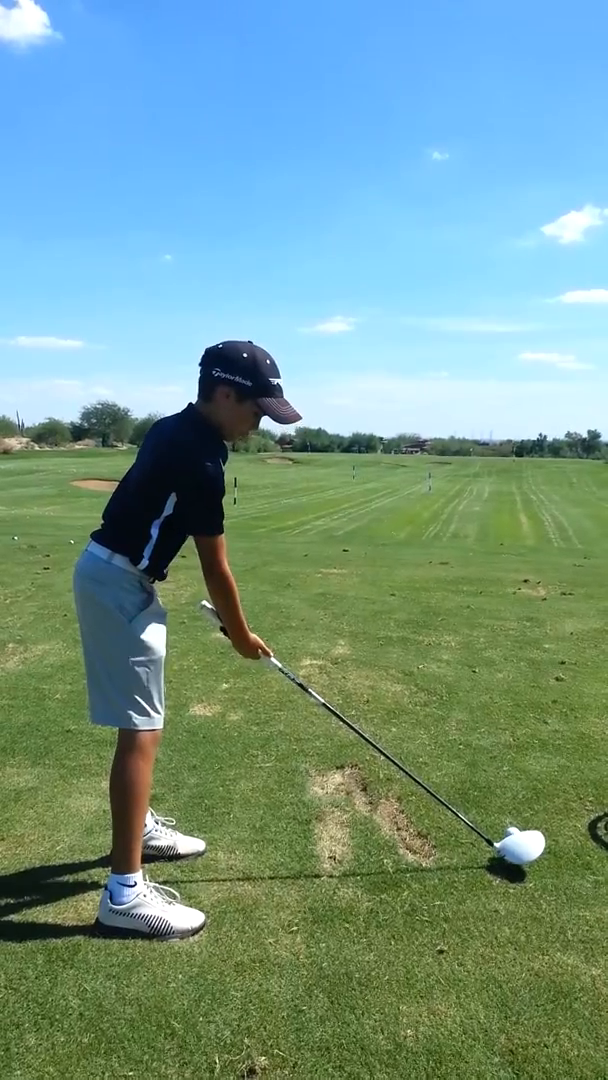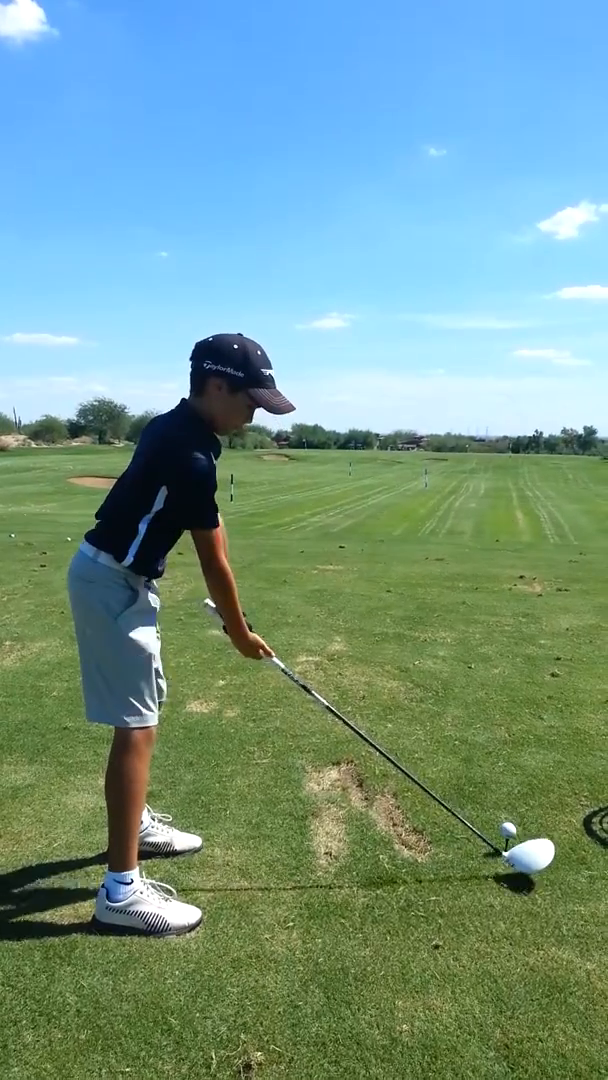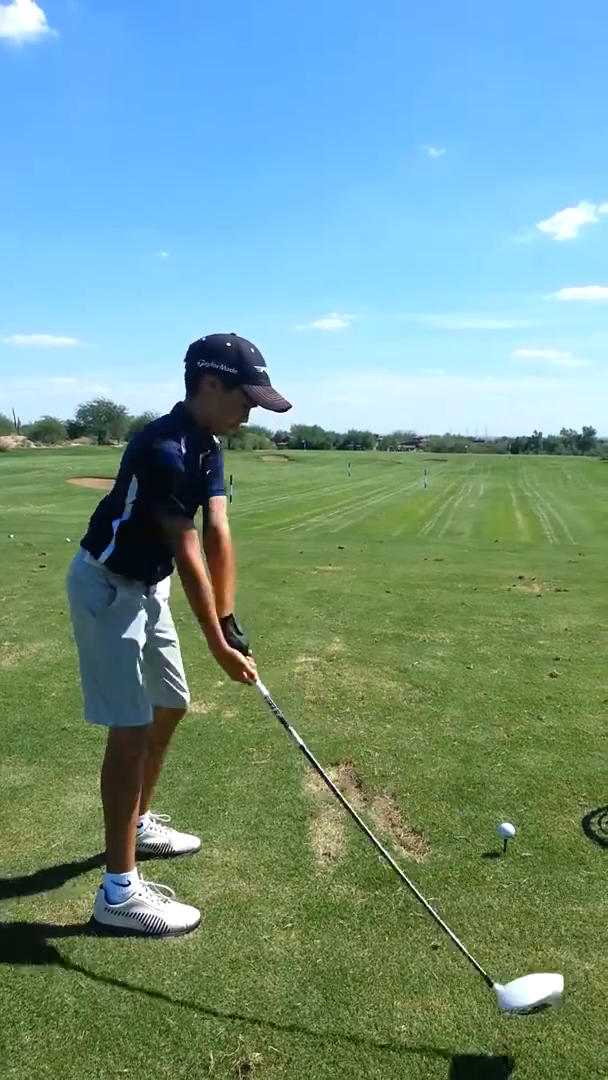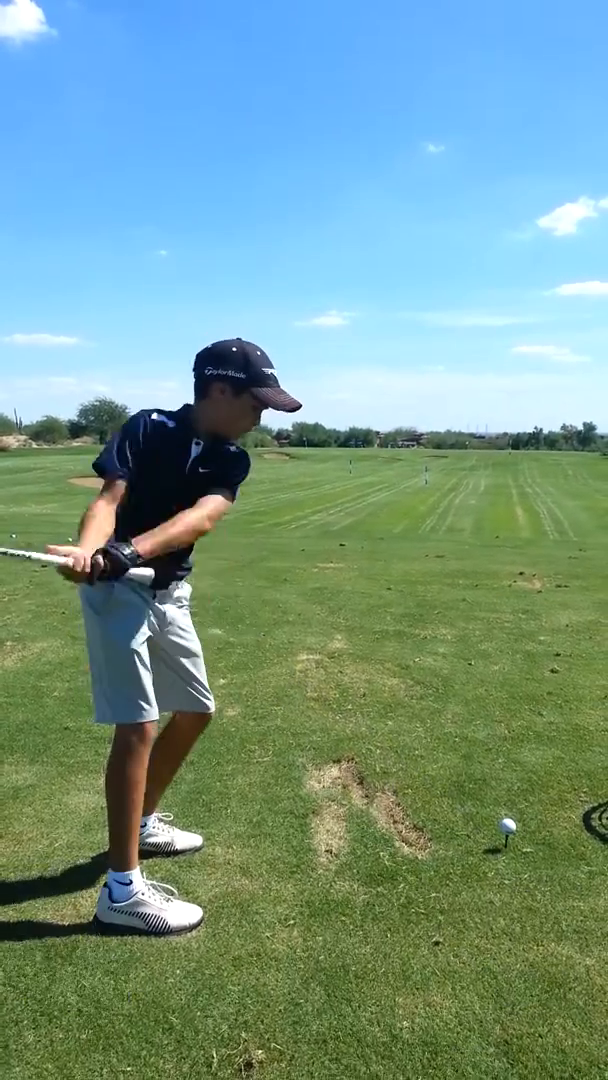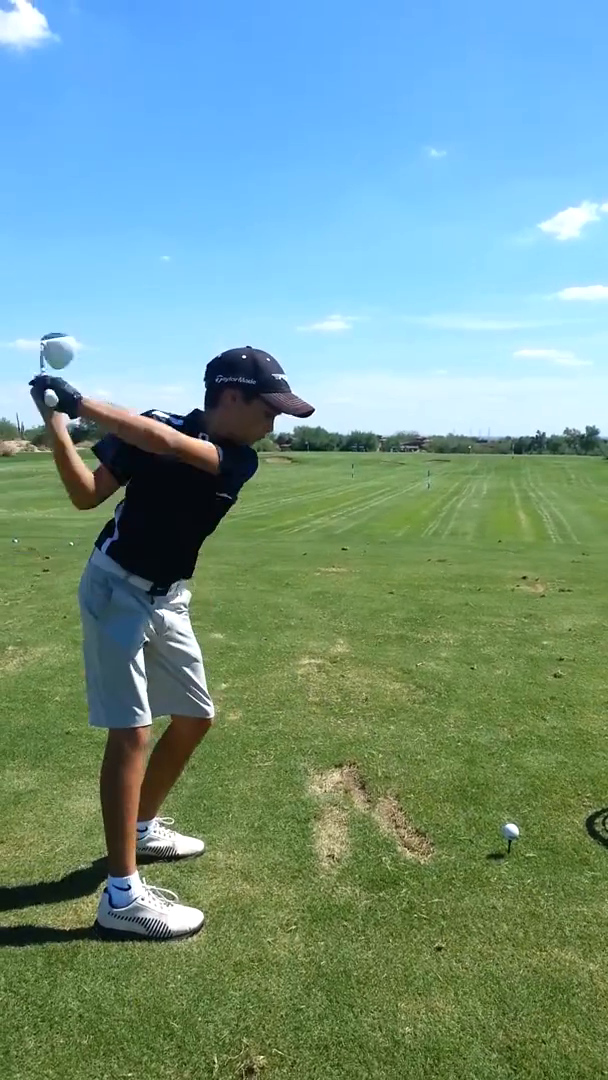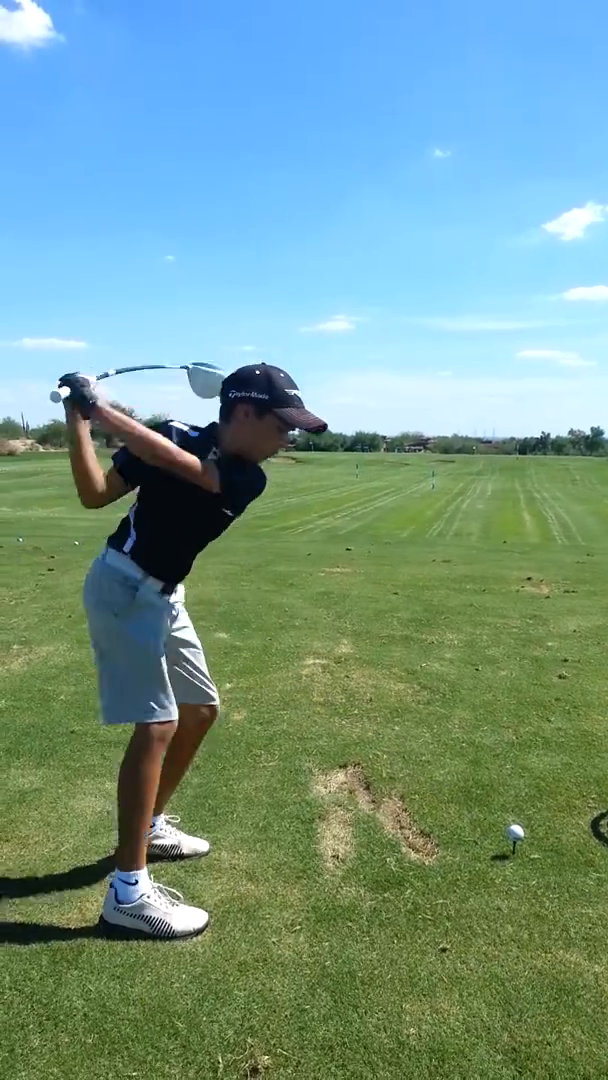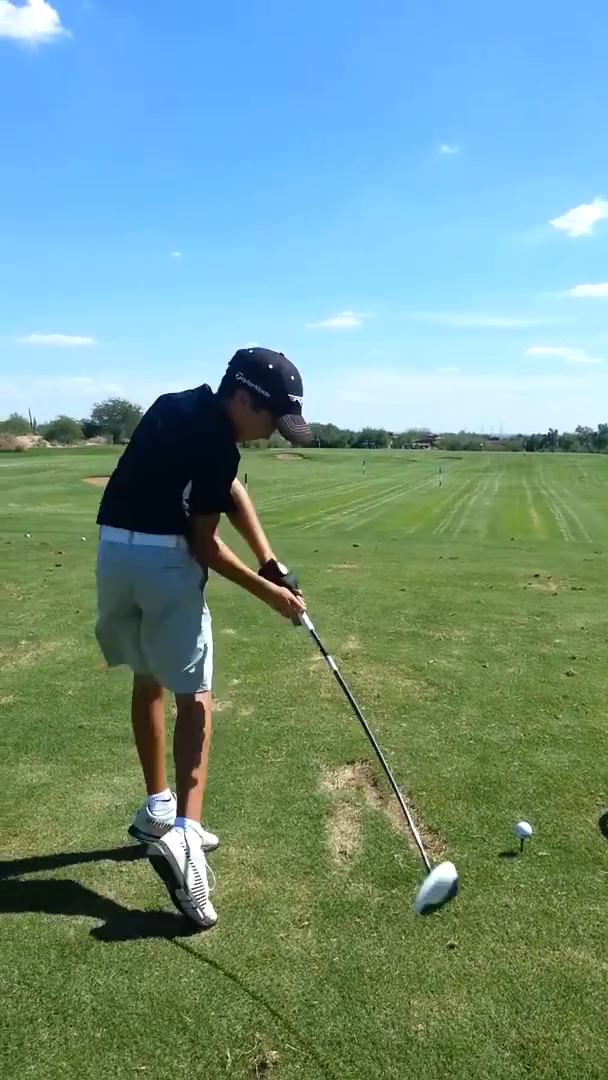
dt=0.2s
person 1, frame 1
left shoulder: (175, 430)
right shoulder: (199, 462)
right elbow: (214, 565)
right wrist: (241, 634)
left hip: (116, 573)
right hip: (120, 584)
left knee: (146, 714)
right knee: (141, 728)
left ankle: (139, 825)
right ankle: (124, 893)
person 1, frame 2
left shoulder: (175, 429)
right shoulder: (189, 456)
left elbow: (213, 532)
right elbow: (213, 560)
left wrist: (233, 618)
right wrist: (240, 632)
left hip: (122, 576)
right hip: (112, 583)
left knee: (148, 707)
right knee: (135, 726)
left ankle: (136, 823)
right ankle: (121, 890)
person 1, frame 3
left shoulder: (205, 447)
right shoulder: (164, 449)
left elbow: (219, 535)
right elbow: (188, 552)
left wrist: (229, 621)
right wrist: (218, 645)
left hip: (145, 586)
right hip: (109, 587)
left knee: (169, 706)
right knee: (132, 726)
left ankle: (137, 823)
right ankle: (119, 891)
person 1, frame 4
left shoulder: (234, 460)
right shoulder: (148, 430)
left elbow: (199, 517)
right elbow: (108, 501)
left wrist: (129, 550)
right wrist: (87, 550)
left hip: (169, 590)
right hip: (116, 589)
left knee: (195, 711)
right knee: (137, 724)
left ankle: (142, 824)
right ankle: (123, 889)
person 1, frame 5
left shoulder: (240, 460)
right shoulder: (155, 425)
left elbow: (174, 449)
right elbow: (86, 492)
left wrist: (83, 403)
right wrist: (56, 417)
left hip: (168, 597)
right hip: (115, 588)
left knee: (195, 717)
right knee: (131, 730)
left ankle: (141, 827)
right ankle: (122, 895)
person 1, frame 6
left shoulder: (247, 479)
right shoulder: (175, 435)
left elbow: (174, 460)
right elbow: (95, 494)
left wrist: (100, 408)
right wrist: (80, 417)
left hip: (161, 594)
right hip: (123, 588)
left knee: (200, 709)
right knee: (154, 725)
left ankle: (148, 824)
right ankle: (129, 890)
person 1, frame 7
left shoulder: (185, 406)
right shoulder: (205, 440)
left elbow: (234, 497)
right elbow: (203, 547)
left wrist: (269, 561)
right wrist: (267, 593)
left hip: (115, 555)
right hip: (162, 562)
left knee: (149, 679)
right knee: (194, 699)
left ankle: (158, 808)
right ankle: (179, 833)
